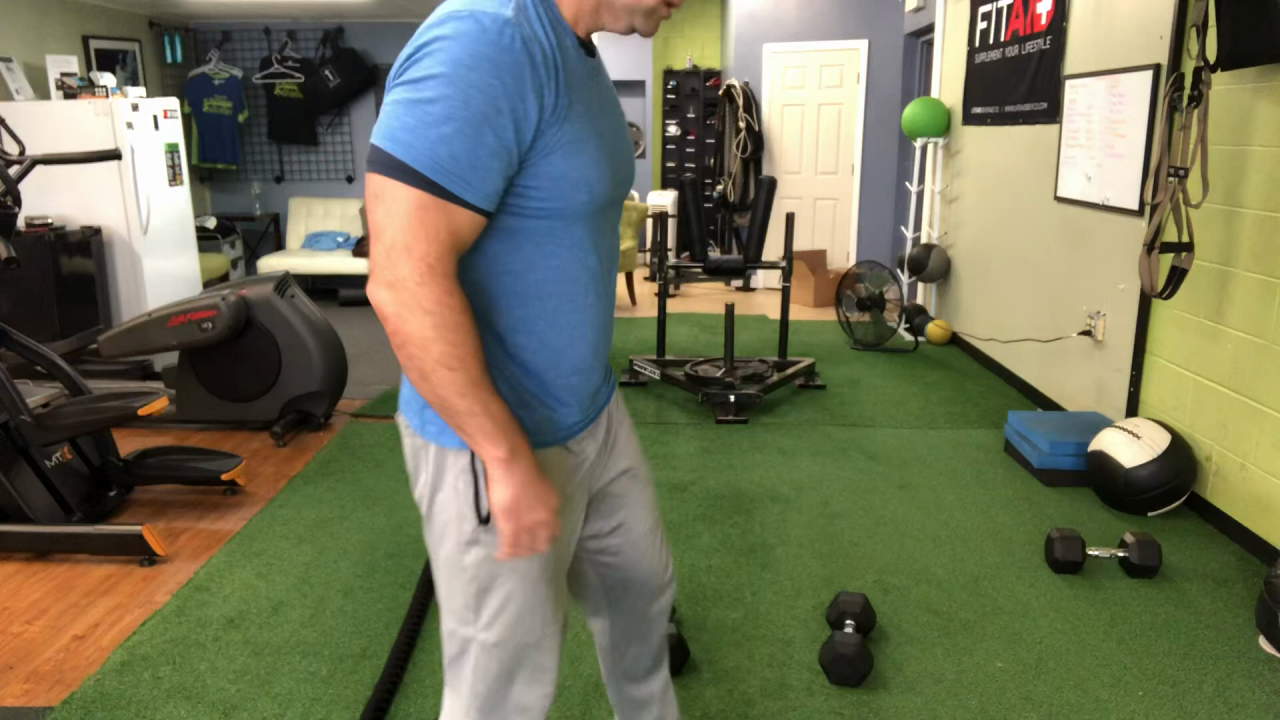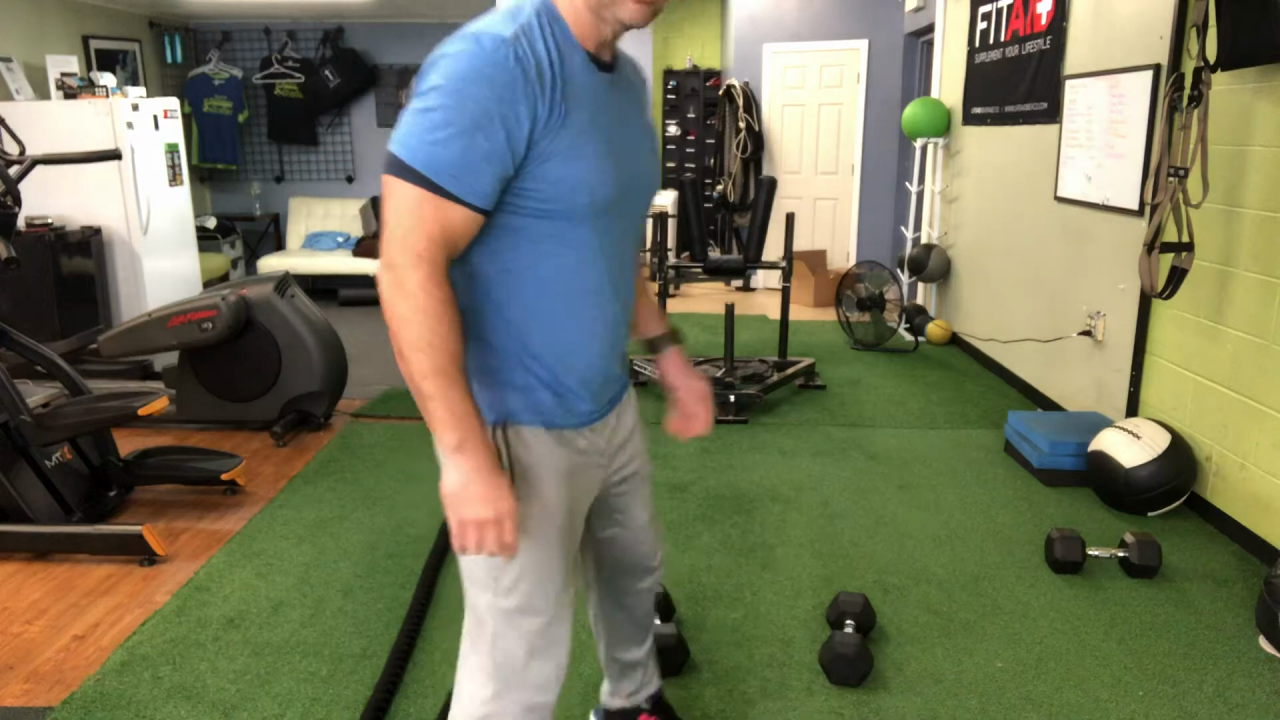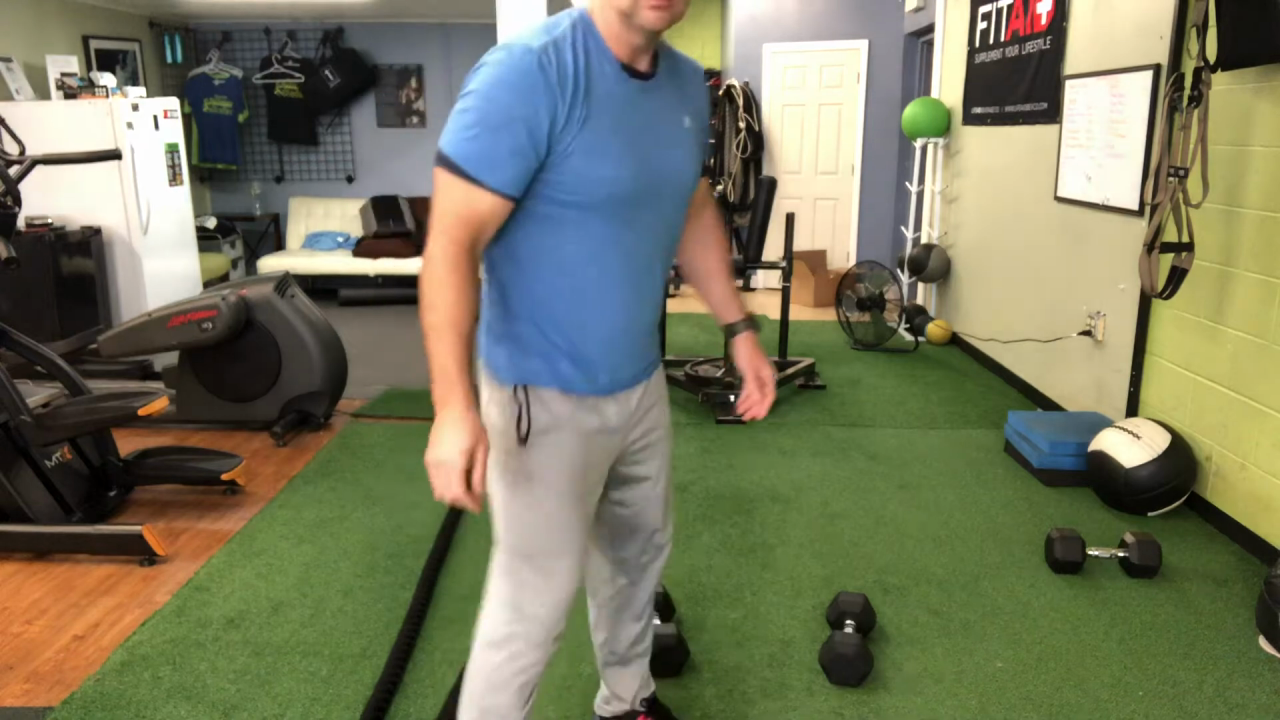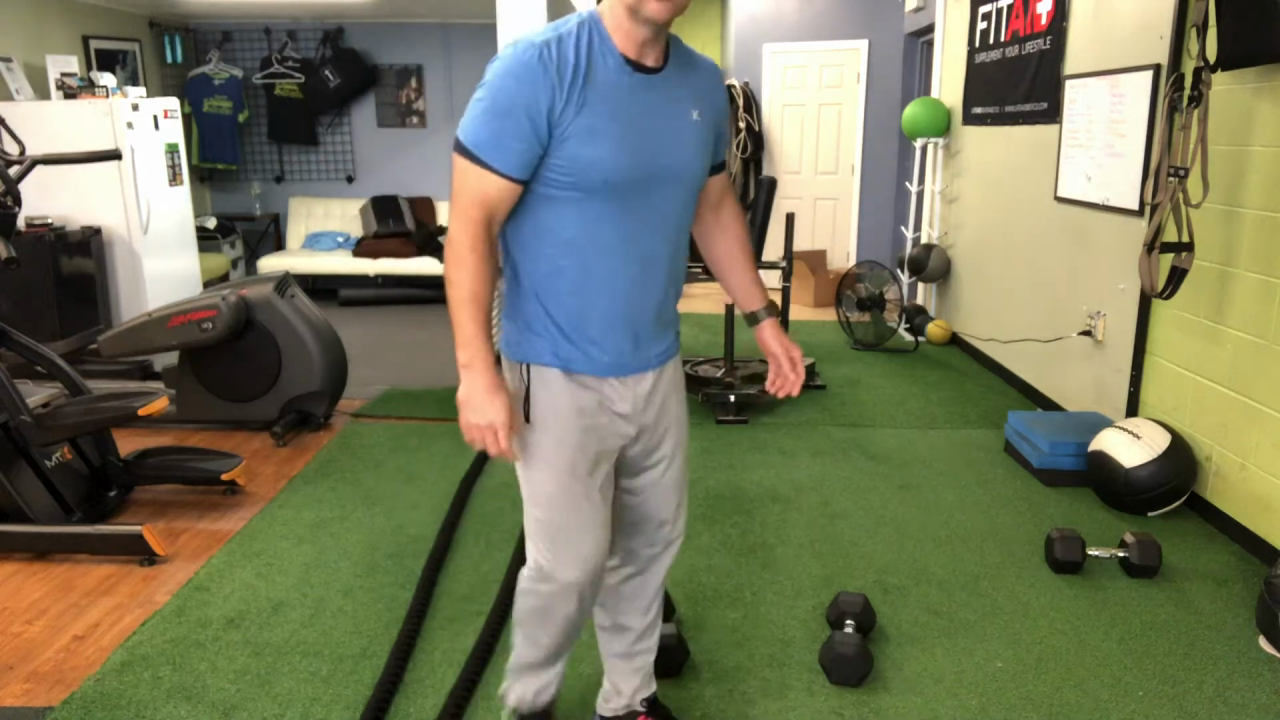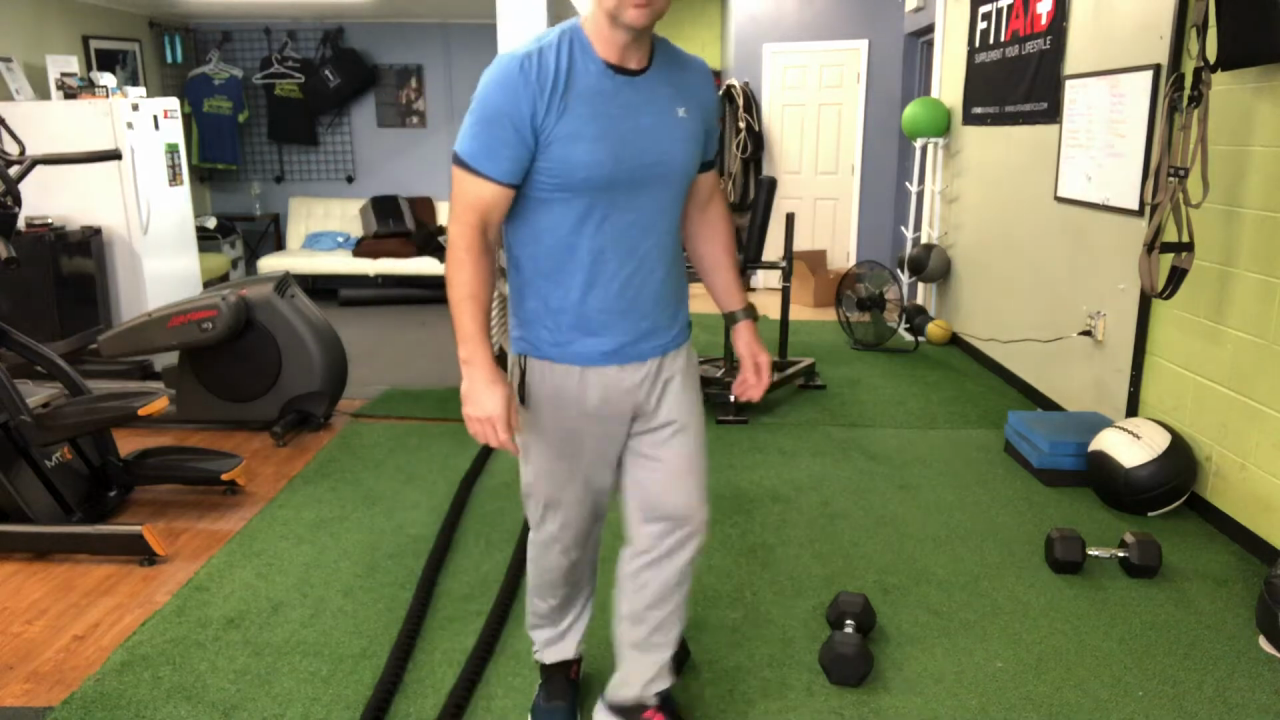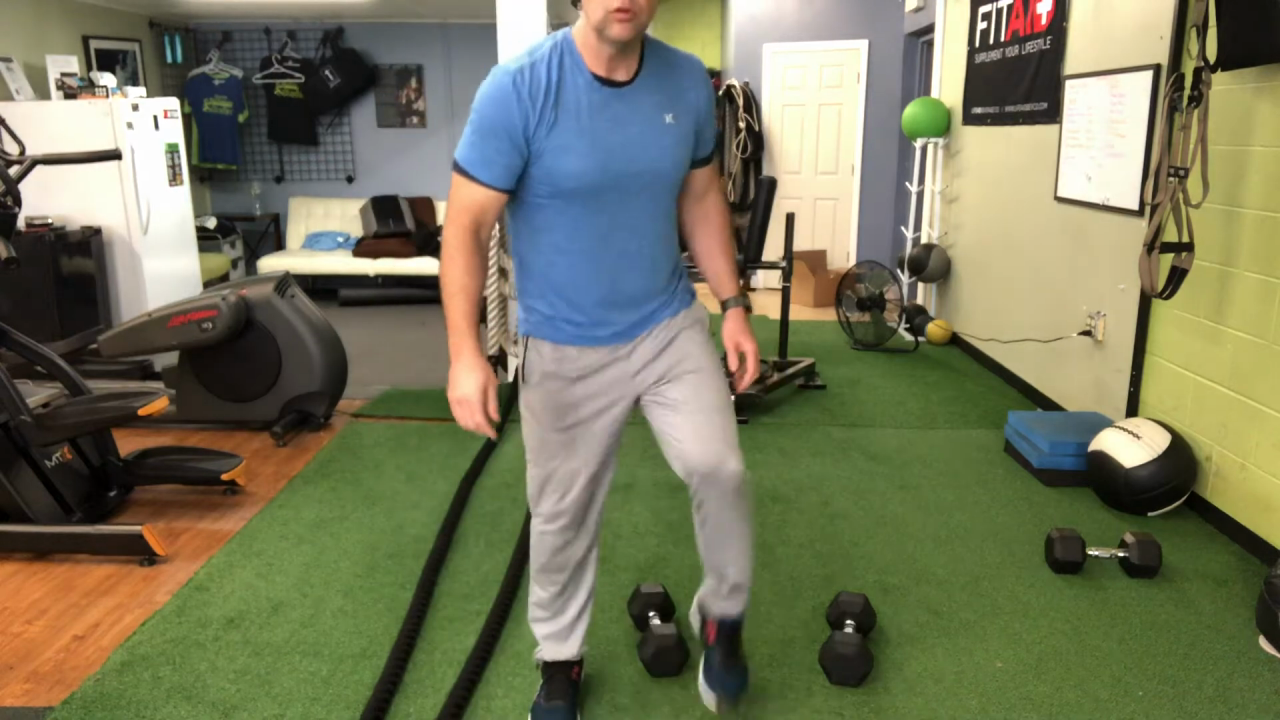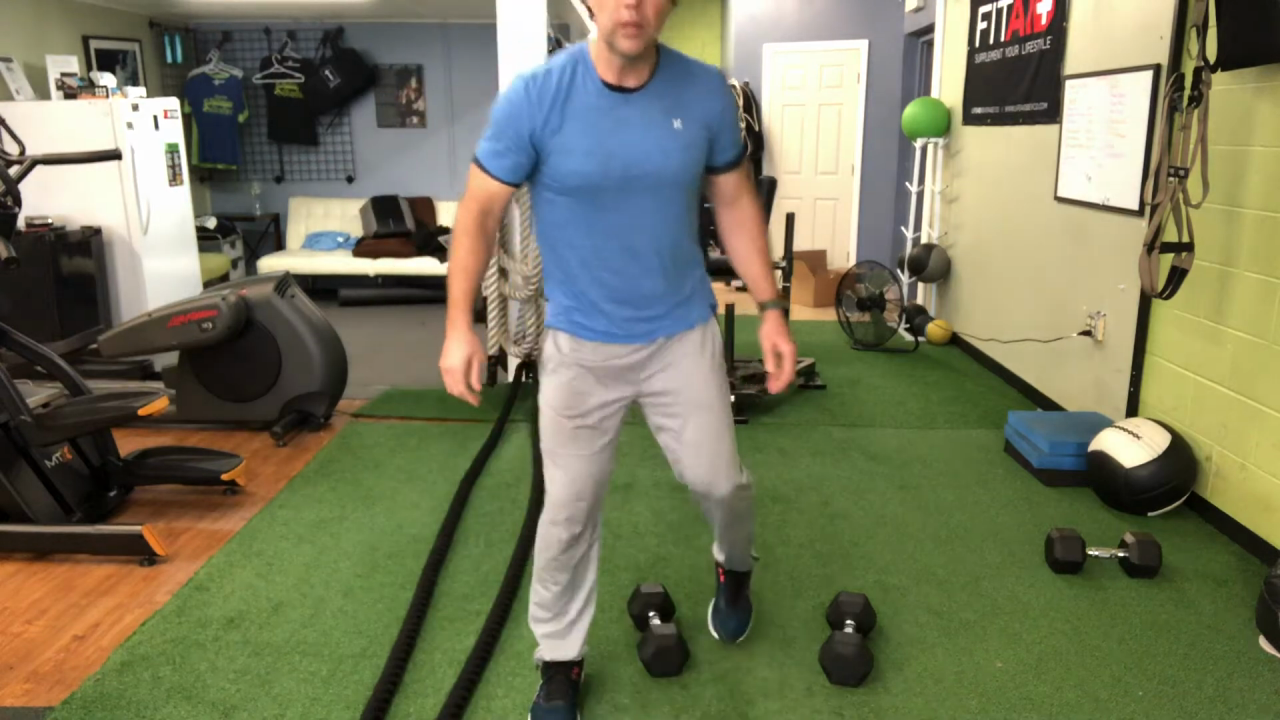
dt=0.2s
person 1, frame 1
left shoulder: (579, 58)
right elbow: (406, 277)
right wrist: (506, 457)
left hip: (593, 416)
right hip: (491, 440)
left knee: (643, 582)
person 1, frame 2
left shoulder: (625, 79)
right shoulder: (492, 67)
right elbow: (411, 267)
left wrist: (665, 348)
right wrist: (463, 451)
left hip: (610, 407)
right hip: (517, 428)
left knee: (633, 571)
right knee: (521, 657)
person 1, frame 3
left shoulder: (687, 87)
right shoulder: (528, 76)
right elbow: (452, 244)
left wrist: (741, 331)
right wrist: (455, 410)
left hip: (639, 383)
right hip: (544, 392)
left knee: (640, 549)
right knee: (537, 592)
person 1, frame 4
left shoulder: (703, 85)
right shoulder: (536, 70)
left elbow: (715, 208)
right elbow: (472, 223)
left wrist: (762, 316)
right wrist: (477, 371)
left hip: (656, 369)
right hip: (557, 374)
left knee: (649, 541)
right knee: (569, 559)
person 1, frame 5
left shoulder: (694, 84)
right shoulder: (523, 80)
right elbow: (472, 227)
left wrist: (740, 317)
right wrist: (478, 366)
left hip: (666, 357)
right hip: (562, 369)
left knee: (672, 526)
right knee: (563, 532)
right ankle: (557, 660)
person 1, frame 6
left shoulder: (687, 83)
right shoulder: (516, 92)
right elbow: (467, 227)
left wrist: (734, 305)
right wrist: (466, 354)
left hip: (671, 326)
right hip: (564, 349)
left knee: (717, 464)
right knee: (563, 512)
left ankle: (721, 617)
right ankle: (559, 656)
person 1, frame 7
left shoulder: (705, 93)
right shoulder: (534, 97)
left elbow: (734, 202)
right elbow: (481, 211)
left wrist: (770, 309)
right wrist: (459, 325)
left hip: (684, 335)
right hip: (579, 344)
left knee: (718, 483)
right knee: (569, 506)
left ankle: (734, 569)
right ankle: (560, 657)
